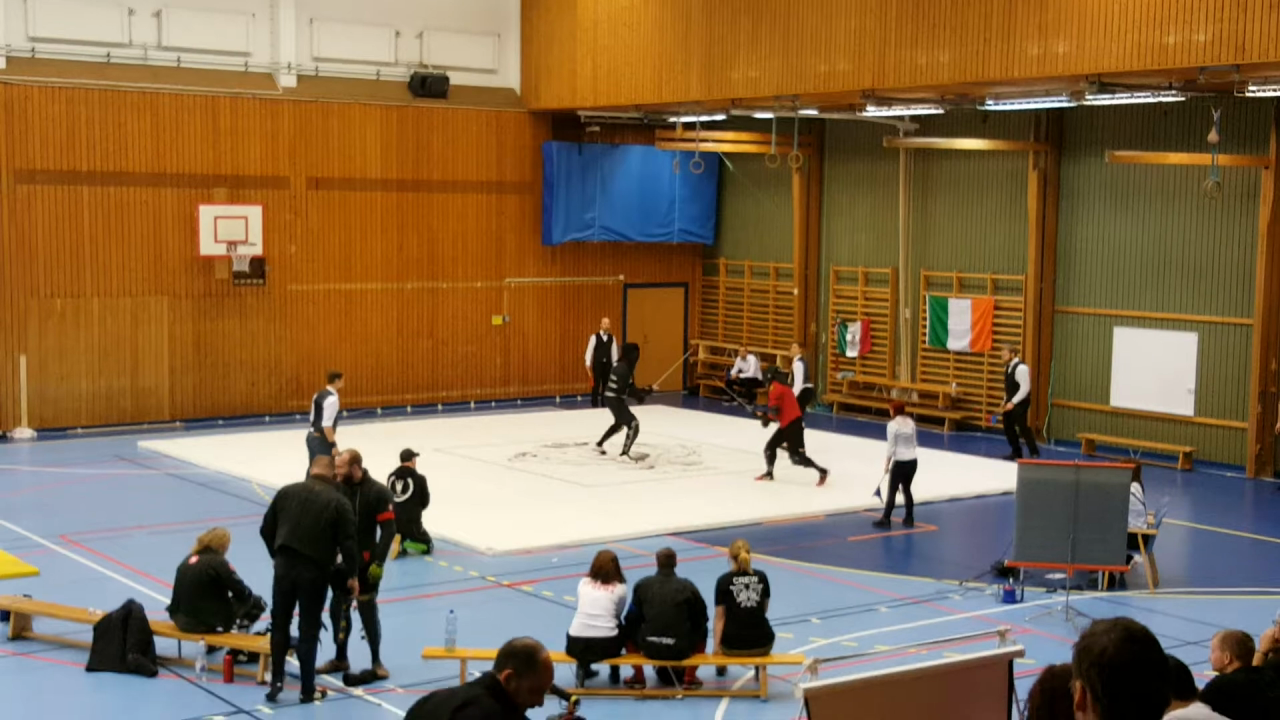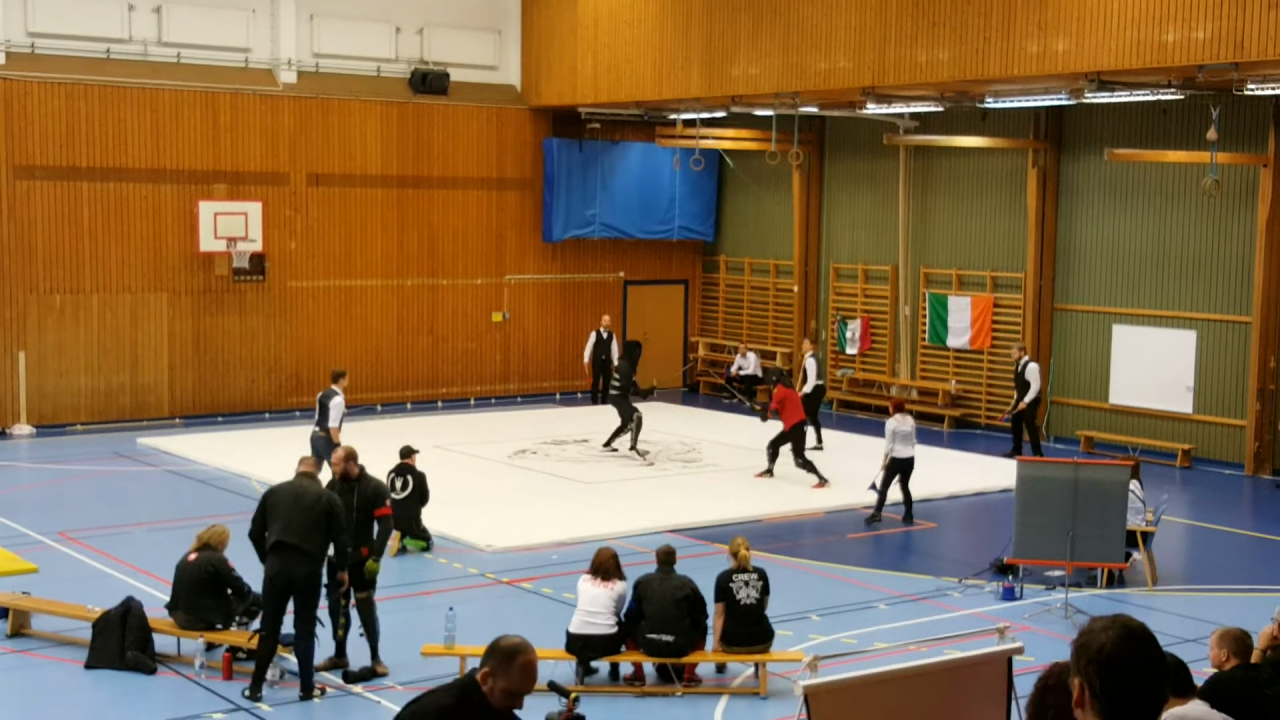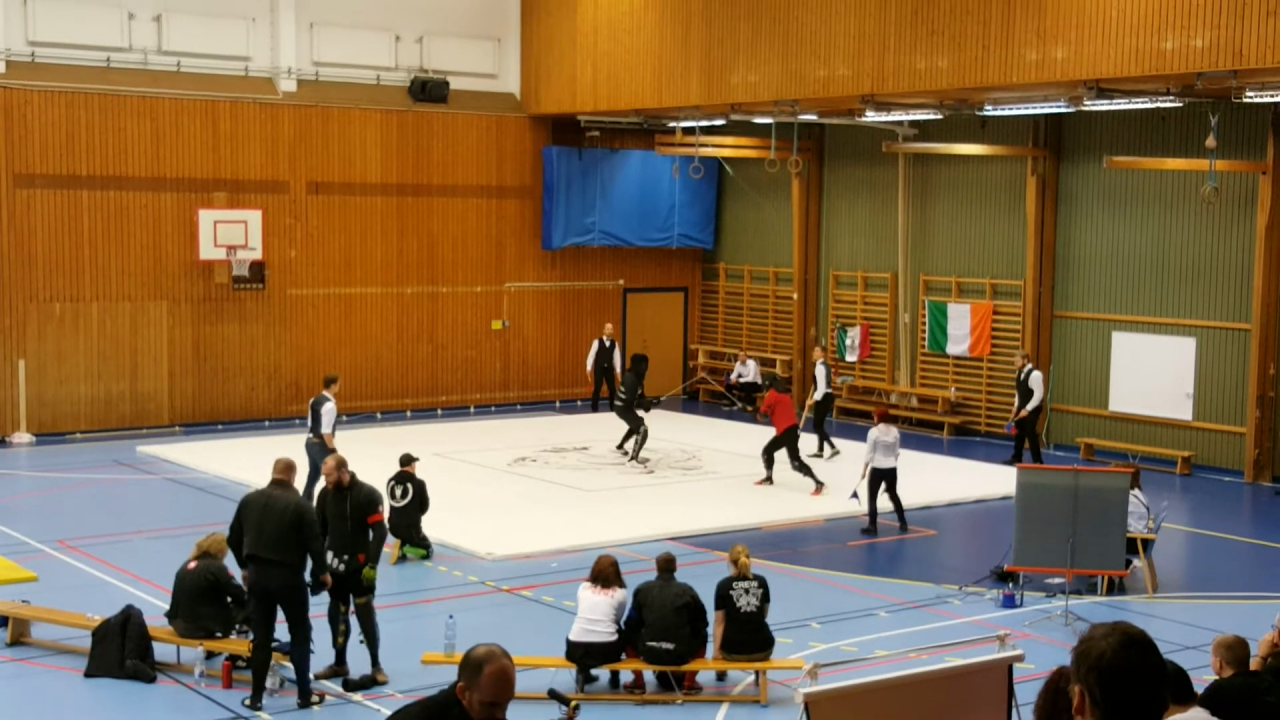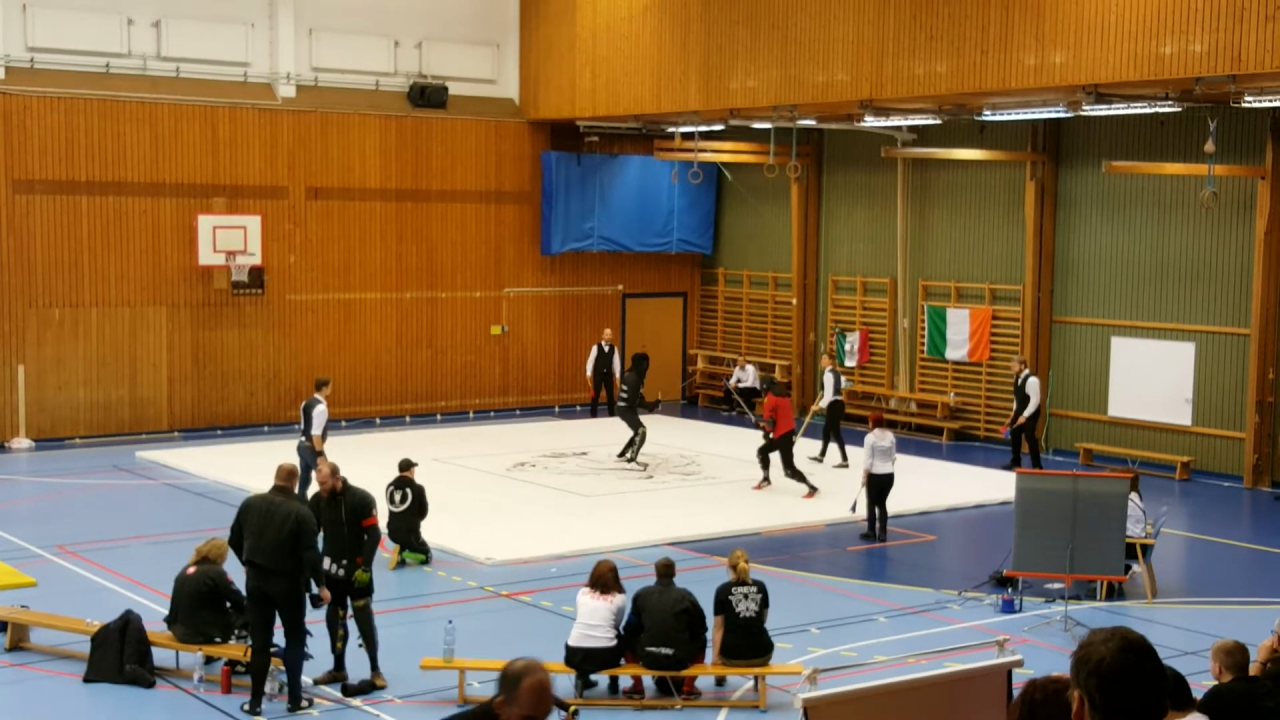
dt=0.4s
person 1, frame 1
left shoulder: (286, 492)
right shoulder: (339, 503)
left elbow: (266, 529)
right elbow: (347, 543)
right wrist: (352, 575)
left hip: (285, 566)
right hip: (315, 572)
left knee: (279, 624)
right knee: (309, 631)
left ankle: (276, 681)
right ankle: (307, 690)
person 1, frame 2
left shoulder: (273, 492)
right shoulder: (328, 498)
left elbow: (255, 532)
right elbow: (339, 537)
left wrist: (266, 560)
right wrist: (342, 569)
left hip: (277, 564)
right hip: (308, 568)
left knee: (269, 628)
right knee: (304, 629)
left ankle: (255, 686)
right ankle: (307, 687)
person 1, frame 3
left shoulder: (249, 500)
right shoulder: (300, 505)
left elbow: (233, 539)
right elbow: (314, 543)
left wrist: (244, 567)
right wrist: (322, 572)
left hip: (257, 575)
right hip: (288, 576)
left knee: (261, 637)
right knee: (300, 634)
left ankle: (256, 696)
right ankle: (305, 694)
person 1, frame 4
left shoulder: (250, 504)
right shoulder: (301, 513)
left elbow: (234, 540)
right elbow: (310, 553)
right wrist: (320, 586)
left hip: (256, 580)
right hip: (288, 583)
left knee: (259, 642)
right knee: (295, 640)
left ankle: (255, 701)
right ankle: (295, 699)
person 2, frame 1
left shoulder: (378, 492)
right shoulder: (336, 489)
left elbow: (388, 530)
left wrist: (379, 563)
left hip: (364, 563)
left knee: (368, 611)
right knee: (338, 609)
left ankle: (376, 661)
right ankle: (340, 659)
person 2, frame 2
left shoulder: (376, 489)
right shoulder: (333, 485)
left elbow: (385, 525)
left wrist: (376, 557)
left hip: (361, 559)
right hip: (337, 557)
left knee: (366, 608)
right knee: (337, 606)
left ankle: (375, 658)
right ankle: (339, 656)
person 2, frame 3
left shoulder: (368, 495)
right shoulder: (326, 494)
left elbow: (380, 532)
right elbow: (320, 529)
left wrist: (372, 564)
left hip: (359, 565)
right hip: (334, 564)
left knee: (365, 615)
right knee: (337, 614)
left ankle: (376, 666)
right ankle: (339, 664)
person 2, frame 4
left shoulder: (361, 499)
right shoulder: (318, 501)
left elbow: (374, 535)
left wrist: (366, 567)
left hip: (356, 568)
right hip: (331, 569)
left knee: (364, 618)
right knee: (335, 618)
left ankle: (375, 670)
right ankle: (338, 669)
